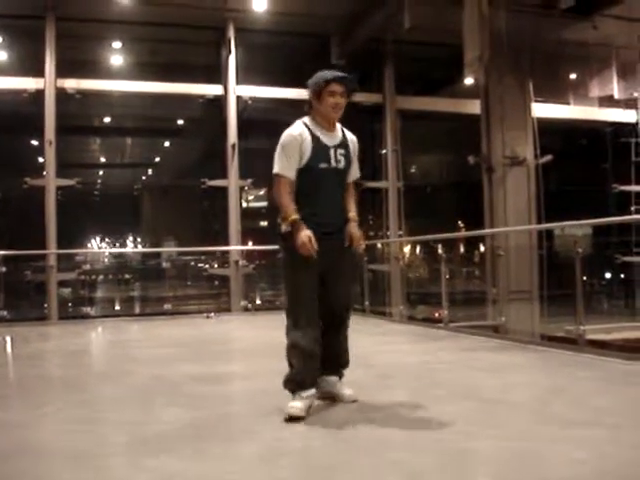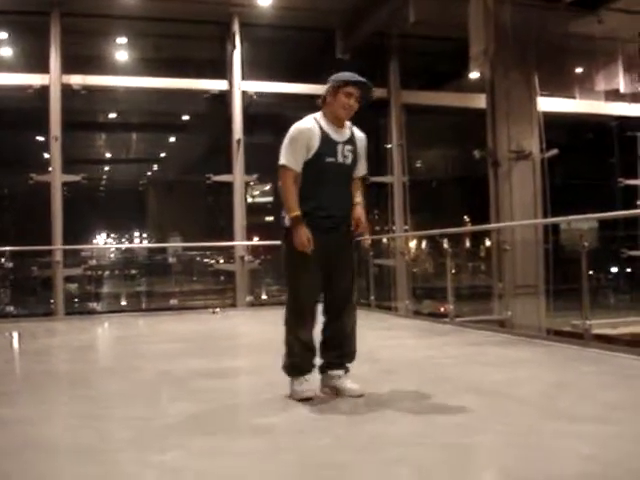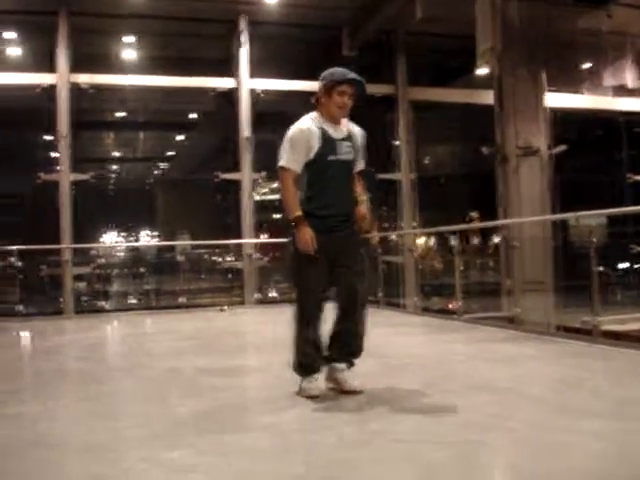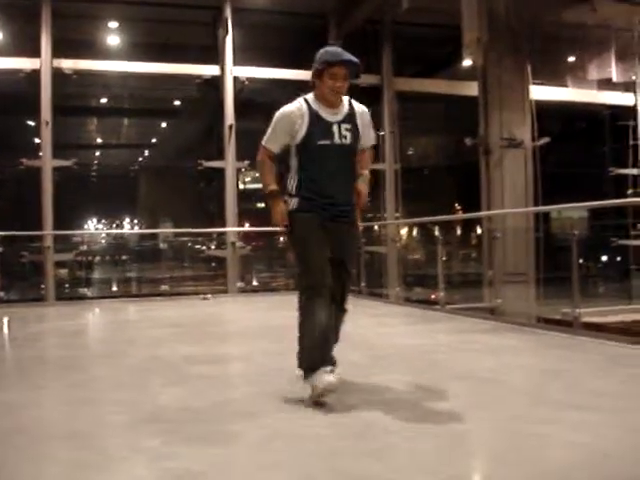
dt=0.4s
person 1, frame 1
left shoulder: (349, 140)
right shoulder: (296, 136)
right elbow: (282, 187)
left wrist: (352, 221)
right wrist: (298, 226)
left hip: (339, 240)
right hip: (303, 238)
left knee: (338, 310)
right knee: (302, 314)
left ankle: (329, 377)
right ankle: (302, 389)
person 1, frame 2
left shoulder: (358, 139)
right shoulder: (304, 130)
right elbow: (287, 179)
left wrist: (358, 205)
right wrist: (297, 222)
left hip: (342, 233)
right hip: (306, 231)
left knee: (342, 302)
right knee: (302, 304)
left ankle: (335, 370)
right ankle: (300, 374)
person 1, frame 3
left shoulder: (356, 133)
right shoulder: (303, 130)
right elbow: (287, 179)
left wrist: (361, 200)
right wrist: (298, 222)
left hip: (346, 229)
right hip: (313, 230)
left knee: (354, 297)
right knee: (310, 302)
left ankle: (340, 364)
right ankle: (309, 372)
person 1, frame 4
left shoulder: (359, 114)
right shoulder: (293, 113)
right elbow: (265, 154)
left wrist: (362, 177)
right wrist: (275, 196)
left hip: (344, 216)
right hip: (305, 214)
left knee: (337, 292)
right knee: (316, 288)
left ankle: (317, 358)
right ankle: (317, 368)
